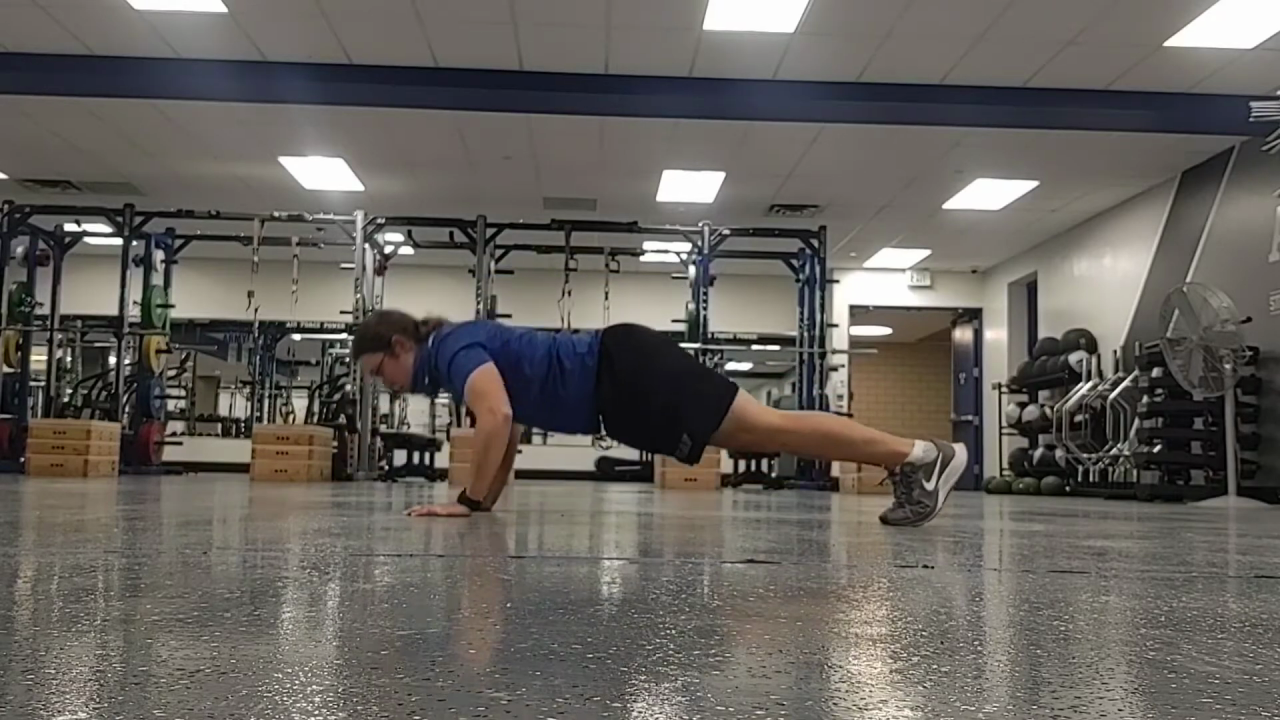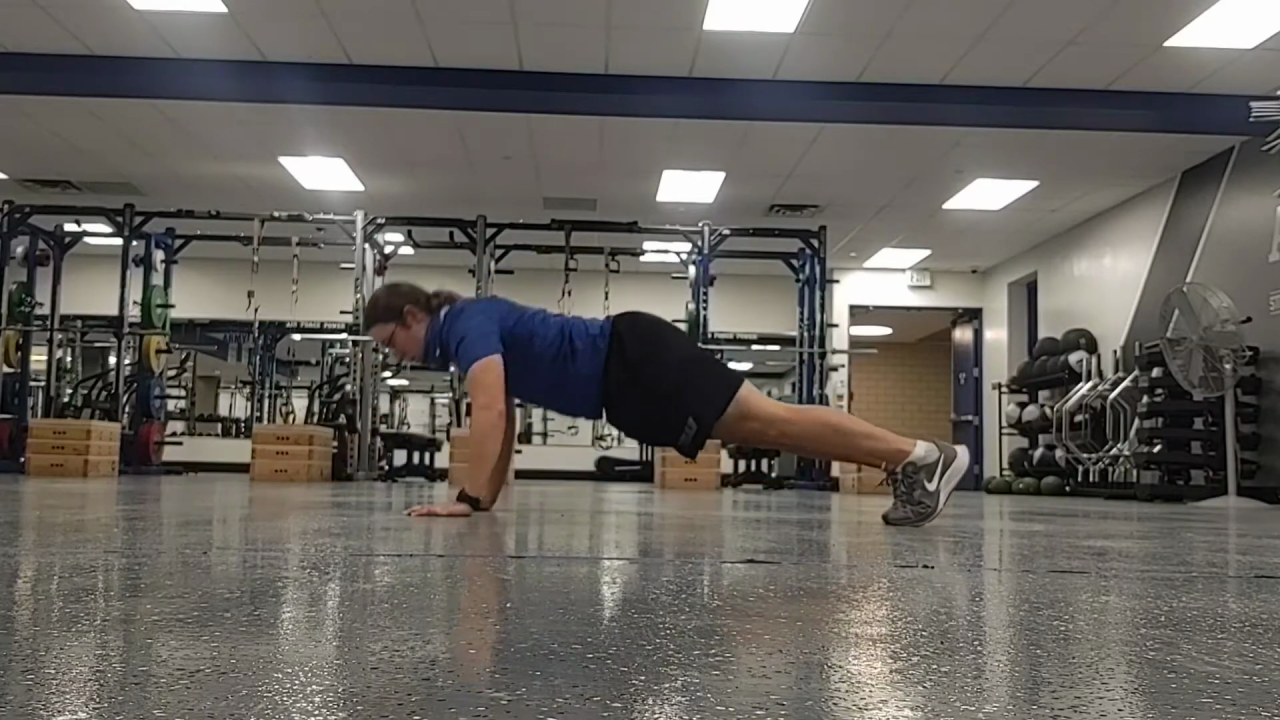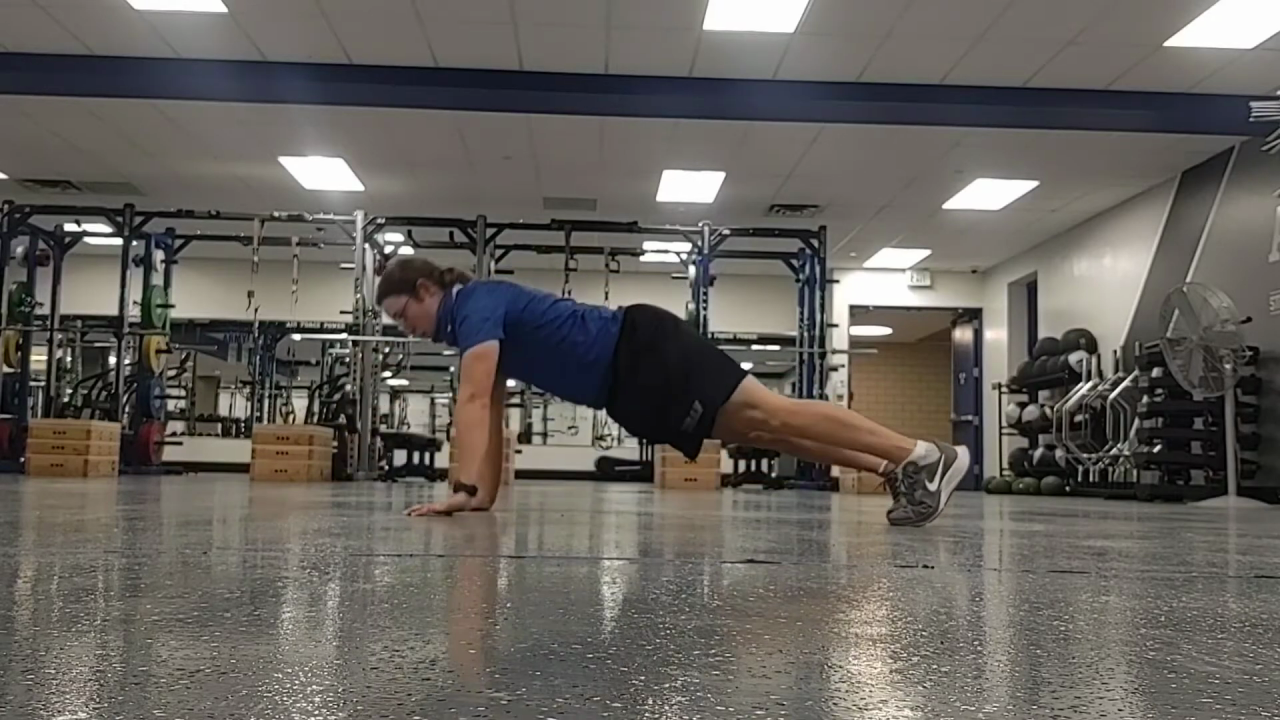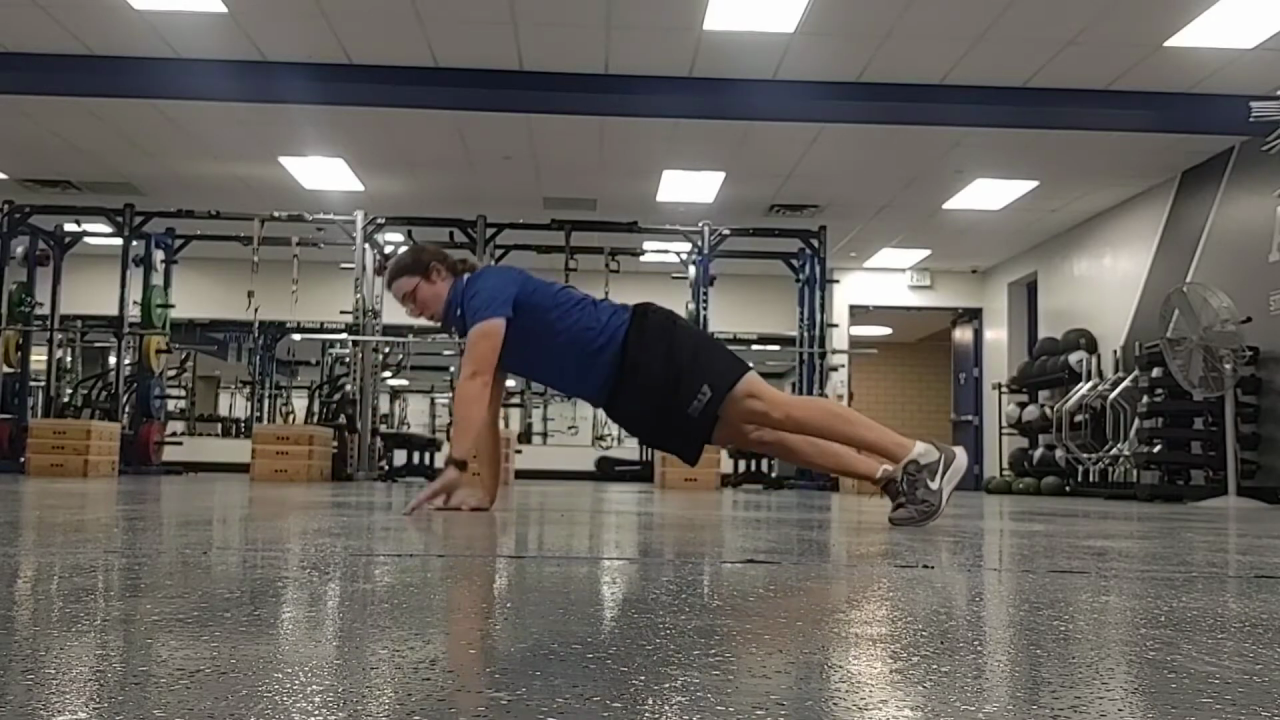
dt=0.1s
person 1, frame 1
left shoulder: (451, 349)
right shoulder: (458, 353)
left elbow: (497, 417)
right elbow: (508, 430)
left wrist: (469, 500)
right wrist: (488, 498)
left hip: (626, 369)
right hip: (618, 391)
left knee: (766, 427)
right knee: (760, 438)
left ankle: (920, 455)
right ankle: (908, 460)
person 1, frame 2
left shoulder: (466, 323)
right shoulder: (460, 340)
left elbow: (490, 414)
right elbow: (503, 425)
left wrist: (471, 495)
right wrist: (490, 494)
left hip: (635, 356)
right hip: (626, 393)
left knee: (766, 419)
right knee: (760, 433)
left ankle: (924, 455)
right ankle: (897, 466)
person 1, frame 3
left shoulder: (474, 304)
right shoulder: (471, 324)
left elbow: (475, 402)
right elbow: (495, 412)
left wrist: (465, 487)
right wrist: (487, 493)
left hip: (642, 347)
right hip: (630, 390)
left knee: (769, 413)
right knee: (762, 435)
left ankle: (921, 456)
right ankle: (894, 470)
person 1, frame 4
left shoulder: (488, 281)
right shoulder: (474, 330)
left elbow: (475, 379)
right elbow: (487, 409)
left wrist: (455, 467)
right wrist: (486, 491)
left hip: (646, 345)
right hip: (628, 396)
left knee: (769, 410)
right knee: (753, 436)
left ankle: (922, 457)
right ankle: (891, 478)
